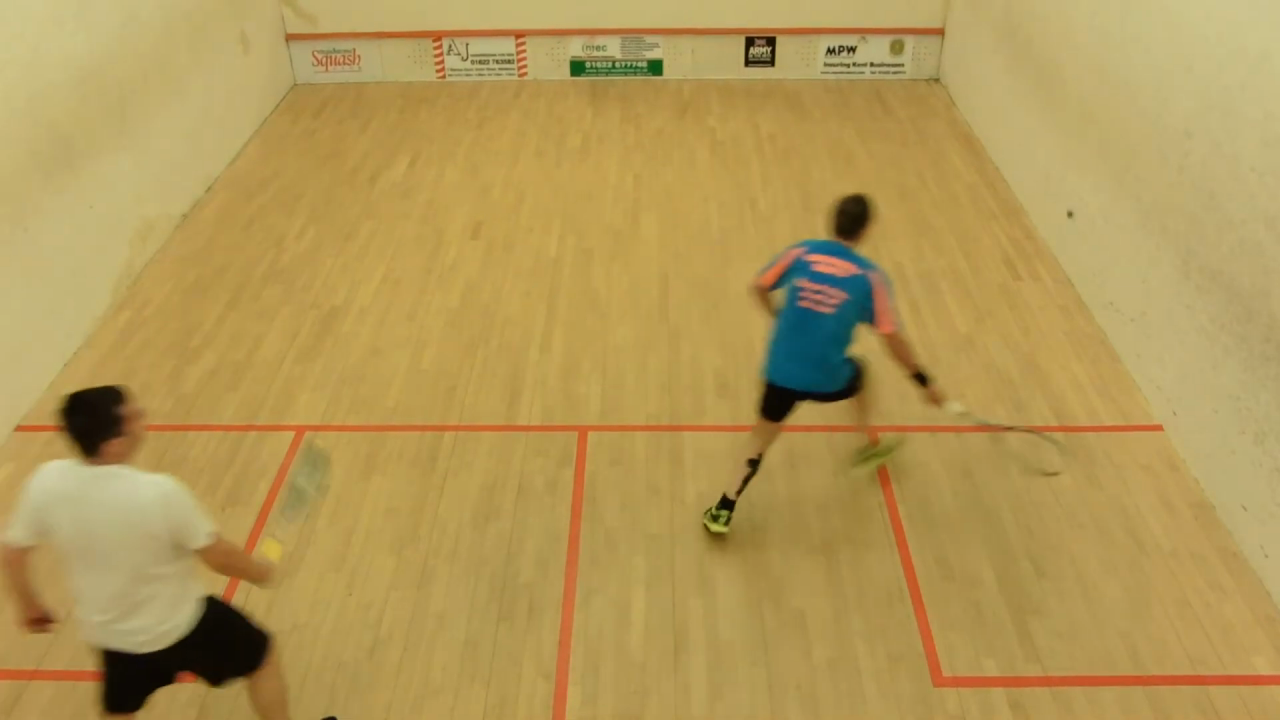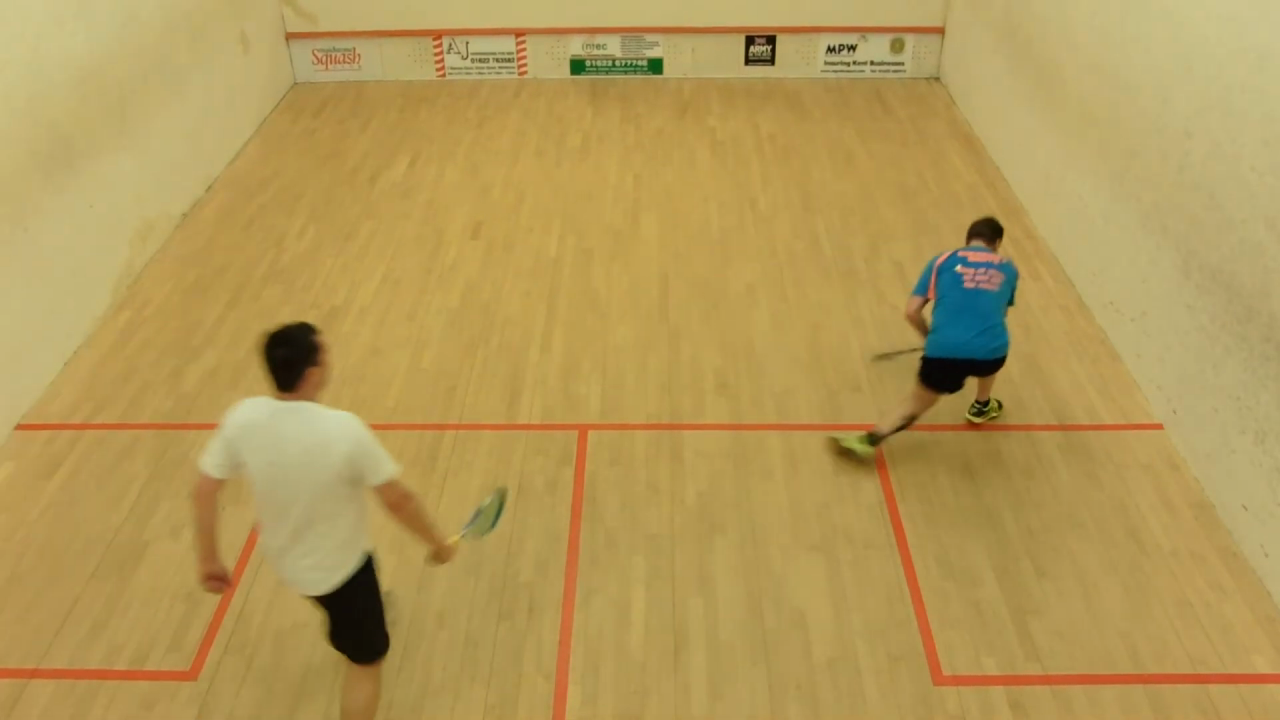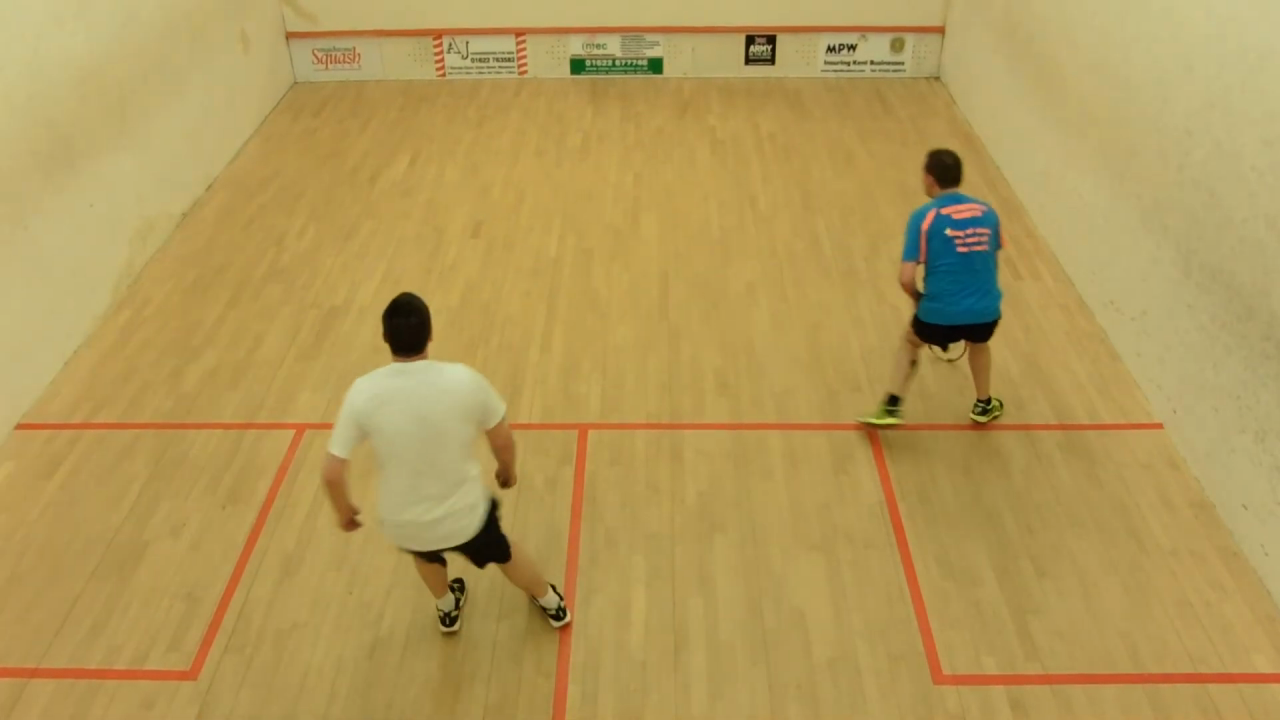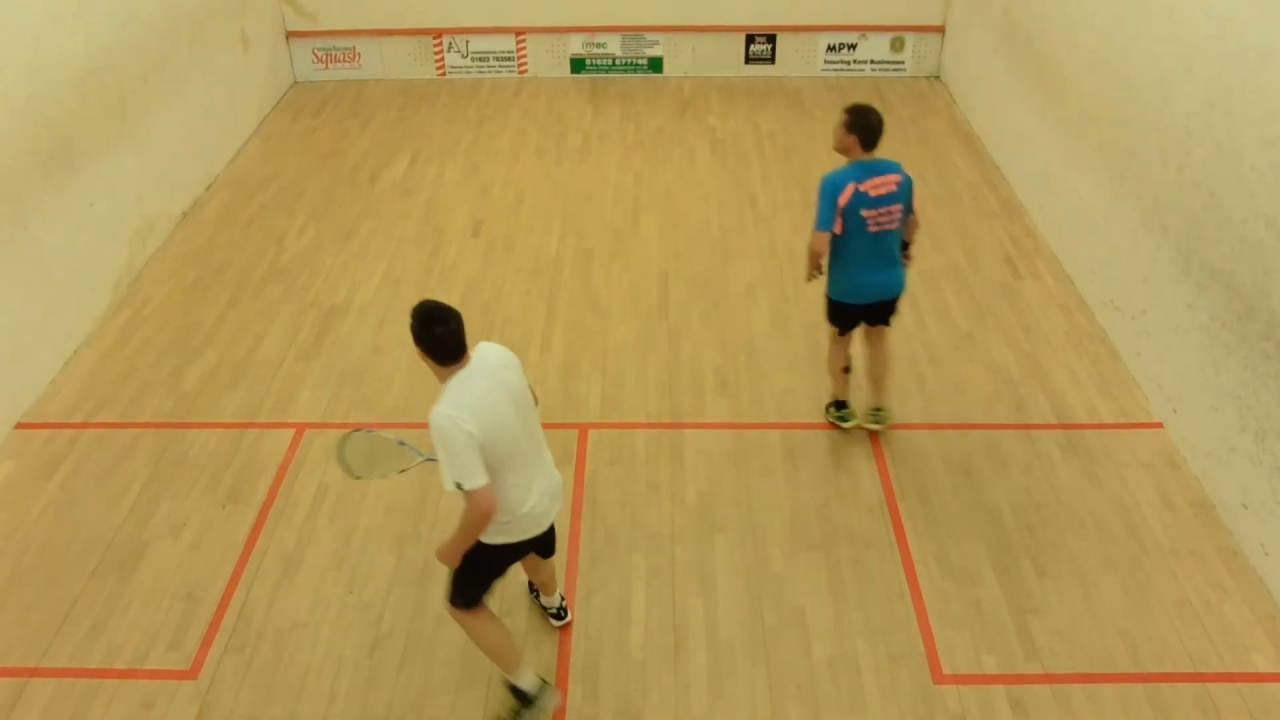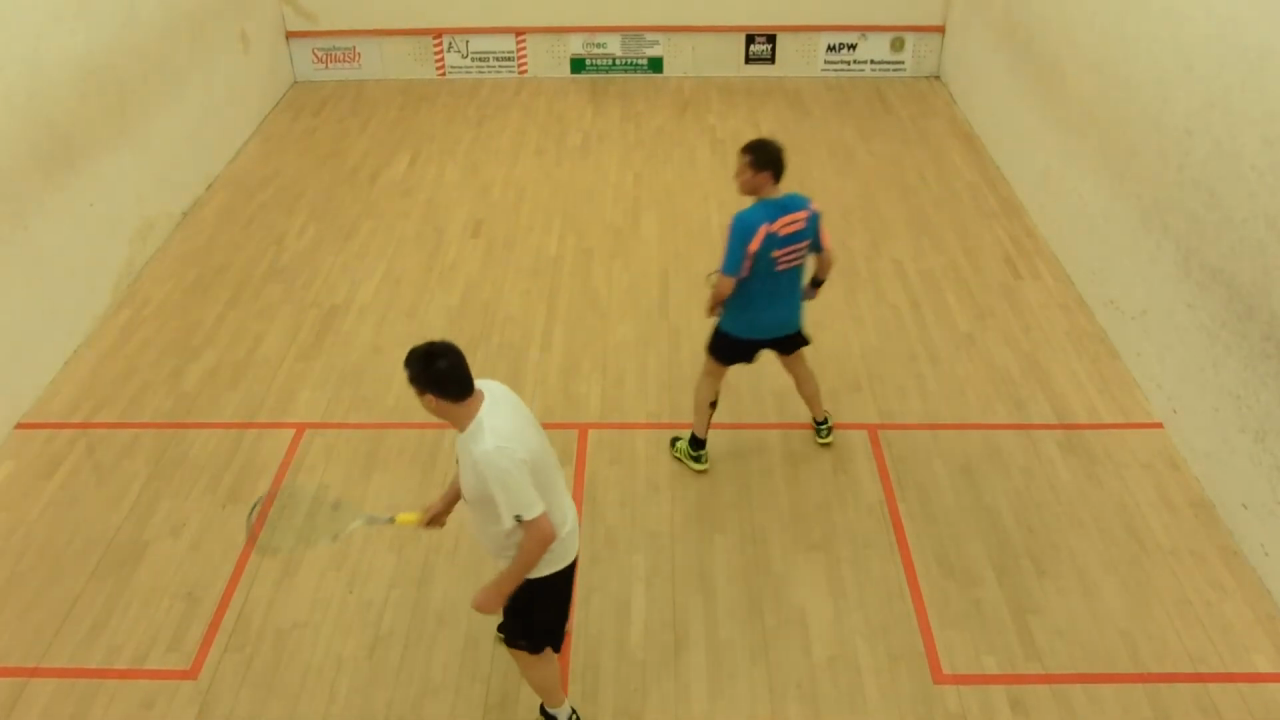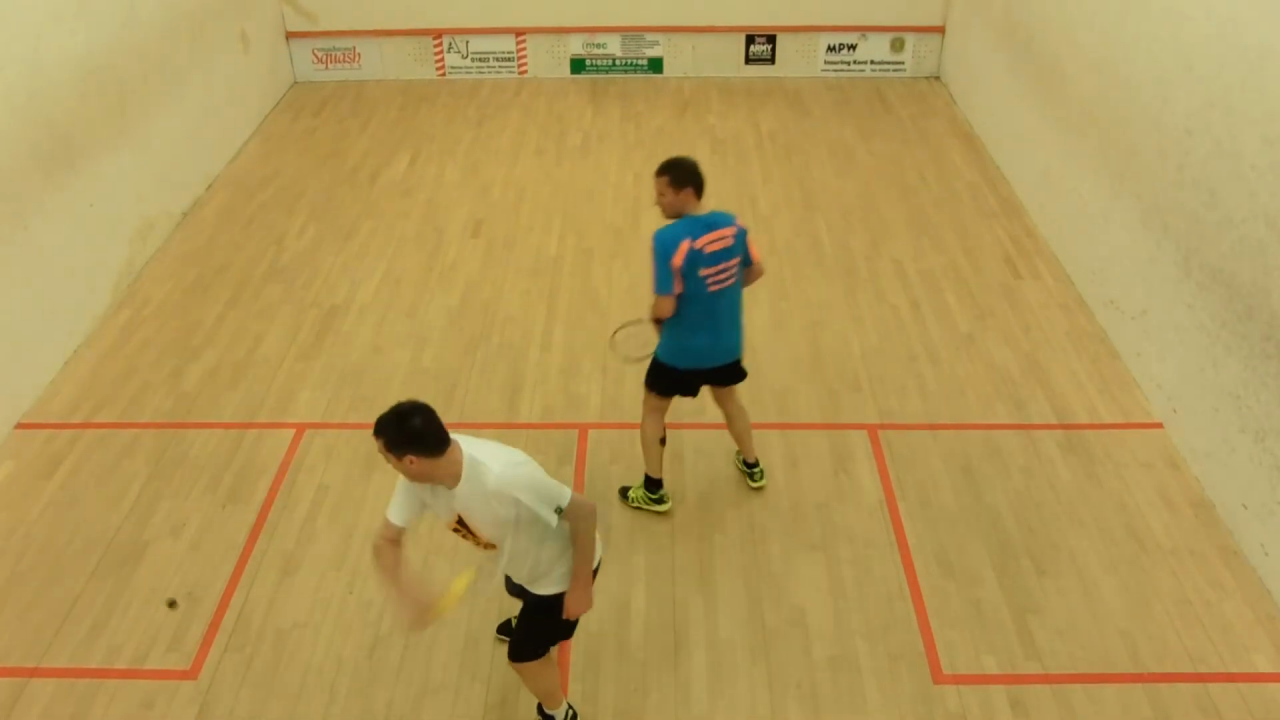
dt=0.4s
person 1, frame 1
left shoulder: (47, 482)
right shoulder: (159, 495)
right elbow: (221, 558)
left wrist: (30, 606)
right wrist: (259, 571)
left hip: (113, 633)
right hip: (179, 624)
right knee: (262, 657)
person 1, frame 2
left shoulder: (242, 419)
right shoulder: (344, 432)
left elbow: (203, 492)
right elbow: (397, 500)
left wrist: (209, 559)
right wrist: (436, 541)
left hip: (285, 560)
right hip: (338, 567)
right knee: (366, 662)
person 1, frame 3
left shoulder: (363, 394)
right shoulder: (464, 381)
left elbow: (332, 473)
right elbow: (503, 441)
left wrist: (344, 511)
right wrist: (508, 470)
left hip: (405, 525)
right hip: (466, 515)
left knee: (426, 552)
right knee: (501, 552)
left ankle: (447, 608)
right ankle: (551, 604)
person 1, frame 4
left shoulder: (448, 419)
right shoulder: (496, 354)
left elbow: (482, 505)
left wrist: (455, 549)
left hip: (505, 525)
right hip: (544, 493)
left knee: (463, 605)
right knee: (534, 552)
right ankle: (553, 605)
person 1, frame 5
left shoulder: (494, 452)
right shoulder: (487, 391)
left elbow: (541, 532)
left wrist: (499, 589)
right wrist: (445, 501)
left hip: (542, 558)
right hip: (536, 541)
left knee: (525, 646)
right ankle: (541, 616)
person 1, frame 6
left shoulder: (503, 477)
right shoulder: (422, 477)
left elbow: (583, 511)
right elbow: (386, 541)
left wrist: (579, 588)
right wrist: (408, 595)
left hip: (560, 567)
right hip: (523, 561)
left knee: (525, 655)
right knee: (525, 598)
right ankle: (533, 623)
person 2, frame 1
left shoulder: (800, 253)
right shoulder: (871, 277)
left elbow: (760, 288)
right elbow: (892, 338)
right wrist: (923, 381)
left hip: (780, 371)
right hip: (828, 379)
left knee: (761, 438)
right knee: (858, 372)
left ankle: (723, 510)
right ankle: (870, 447)
person 2, frame 2
left shoulder: (943, 261)
right shoulder: (1009, 267)
left elbow: (911, 312)
left wrist: (933, 337)
left hip: (945, 351)
right hip: (991, 352)
left knee: (918, 401)
left ankle: (870, 440)
right ankle: (982, 406)
person 2, frame 3
left shoulder: (922, 217)
right shoulder: (988, 212)
left elbow: (906, 279)
left wrist: (918, 297)
left hip: (940, 313)
right hip: (987, 311)
left knee: (910, 342)
right knee: (979, 345)
left ankle: (890, 409)
right ankle: (984, 405)
person 2, frame 4
left shoulder: (836, 183)
right shoulder: (900, 175)
left elbow: (819, 246)
right elbow: (911, 222)
left wrist: (813, 266)
left hip: (847, 287)
right hip: (889, 284)
left knee: (839, 342)
right knee: (877, 341)
left ankle: (841, 408)
right ankle: (878, 412)
person 2, frame 5
left shoulder: (747, 222)
right shoulder: (807, 209)
left elbow: (724, 286)
right elbow: (826, 260)
left wrist: (713, 304)
right wrist: (814, 286)
left hip: (743, 322)
right hip: (786, 317)
left knee: (711, 375)
right knee: (796, 364)
left ankle: (696, 448)
right ankle: (821, 424)
person 2, frame 6
left shoulder: (668, 238)
right shoulder: (733, 226)
left elbow: (663, 309)
right elbow: (755, 271)
left wrist: (655, 318)
left hip: (681, 351)
right hip: (728, 346)
left knee: (653, 410)
right knee: (728, 399)
left ankle: (653, 490)
right ankle: (752, 466)
